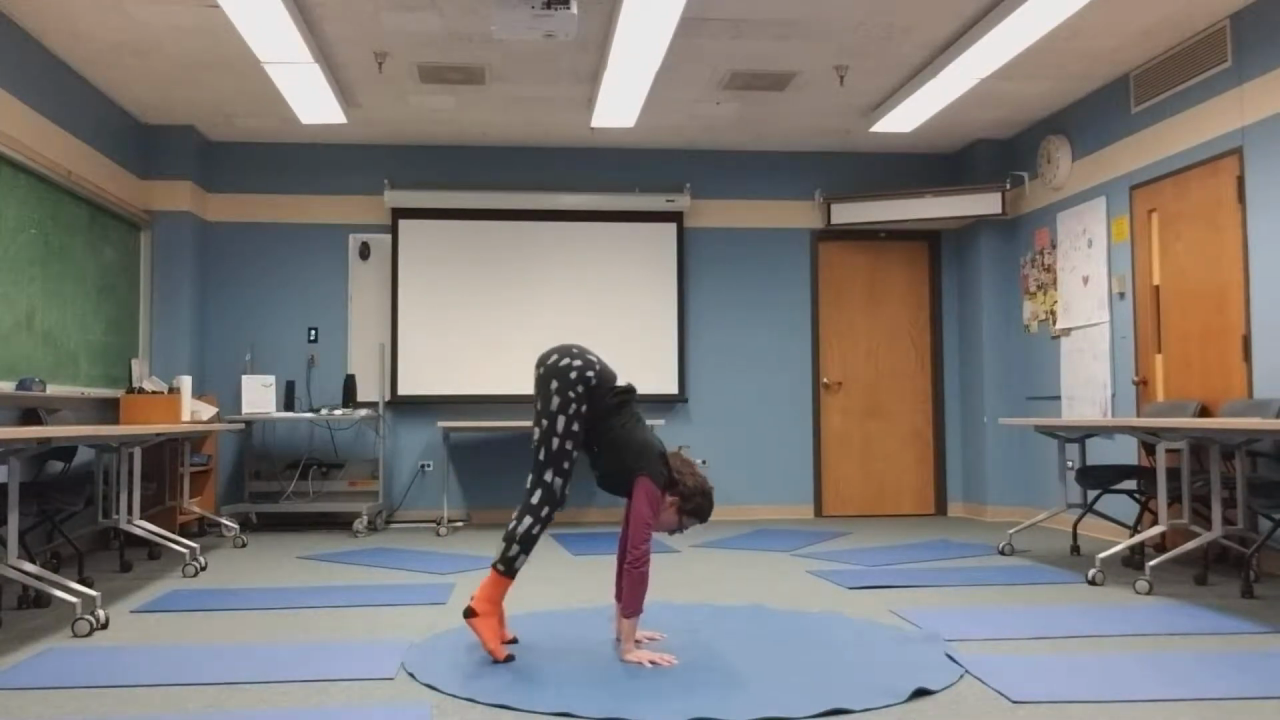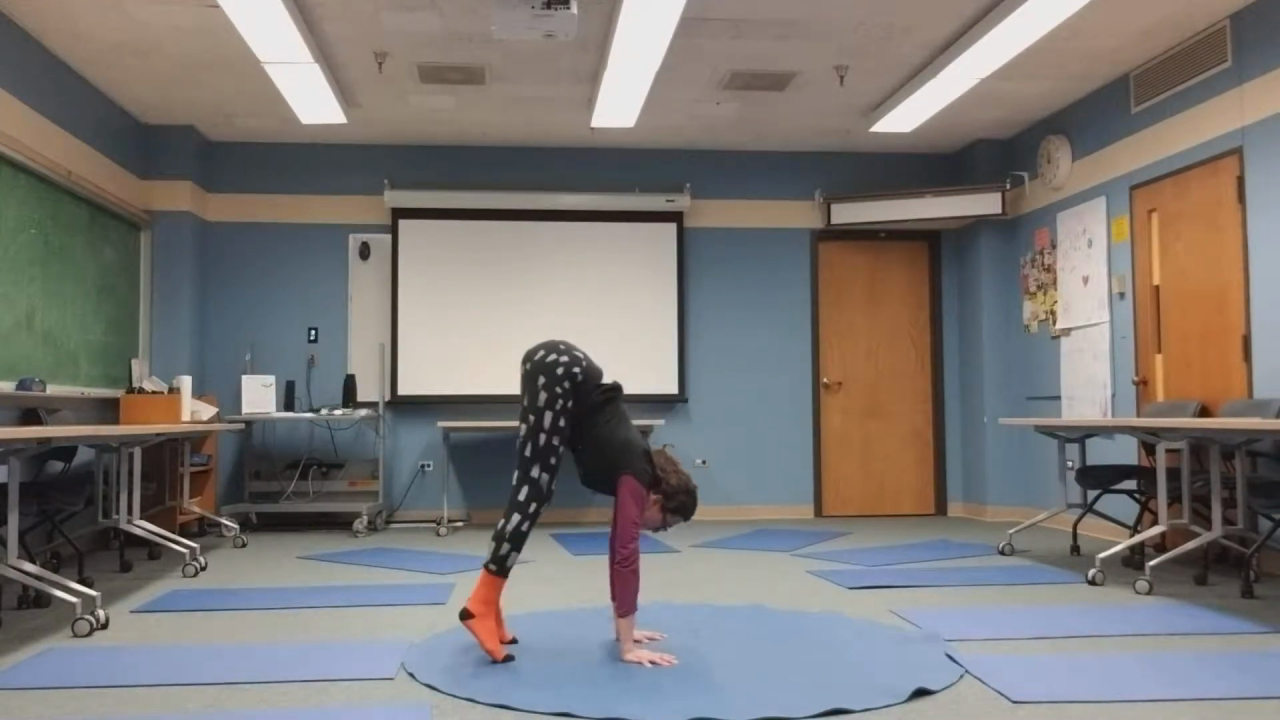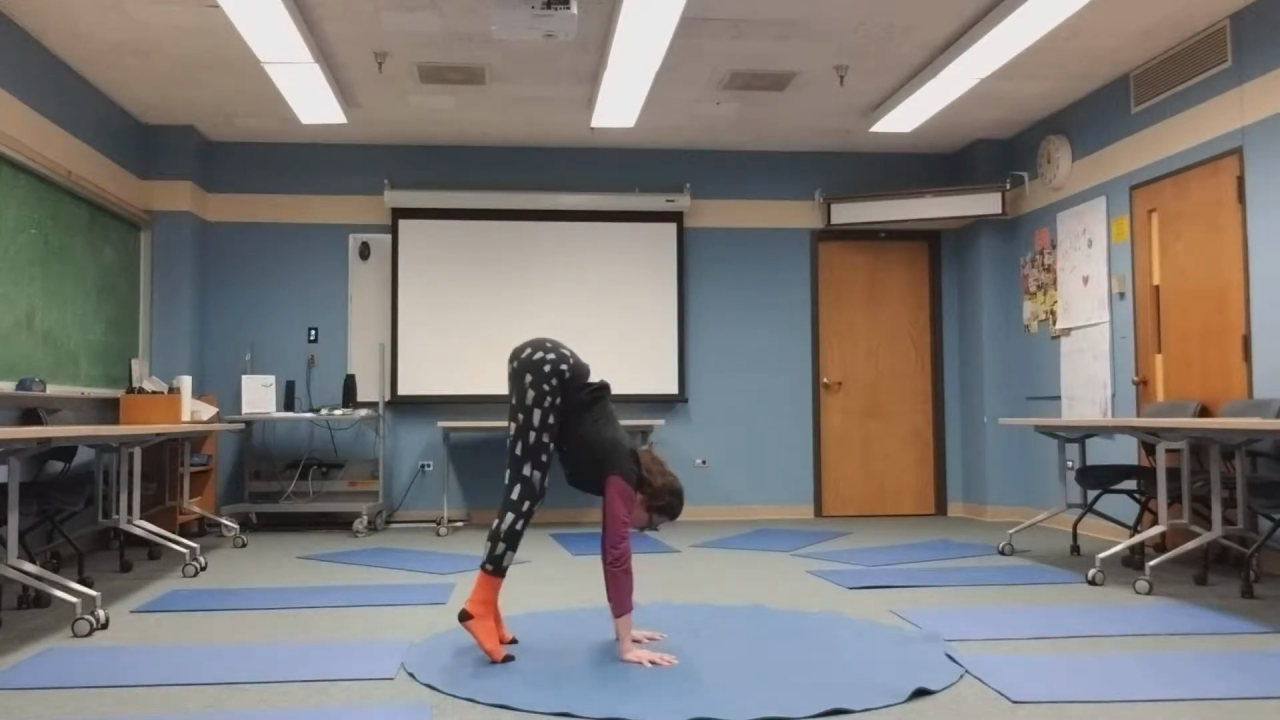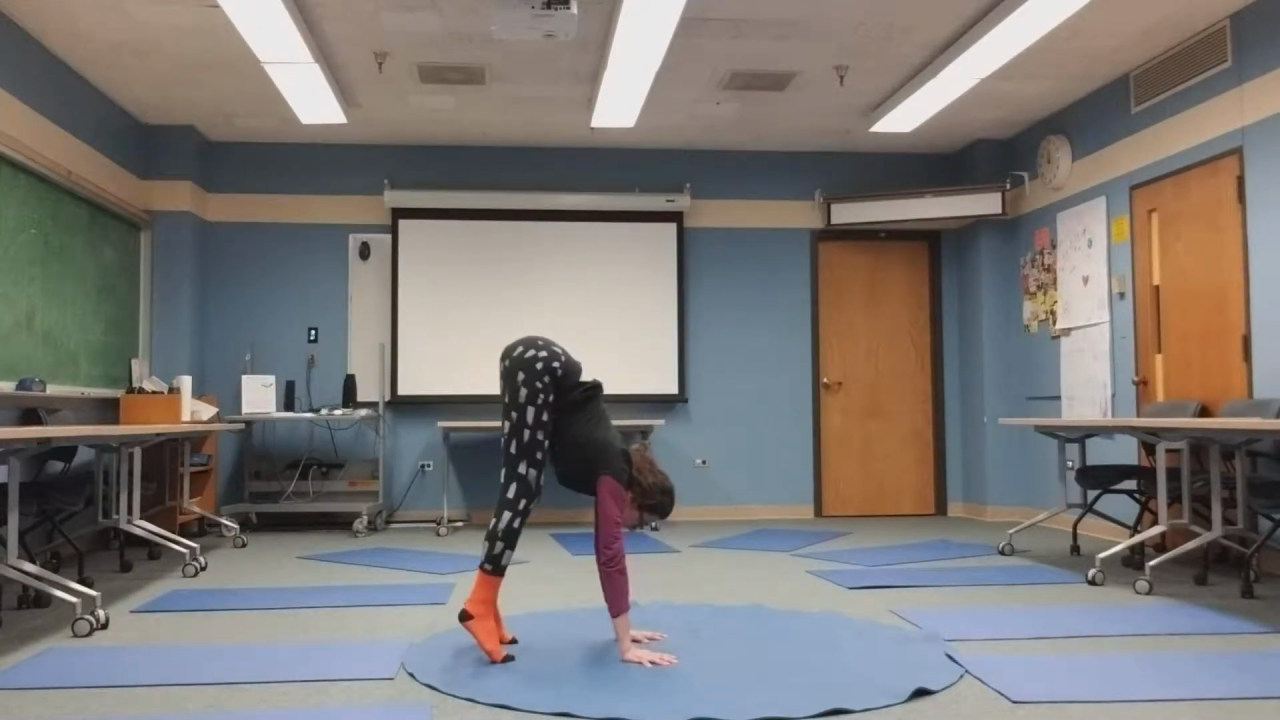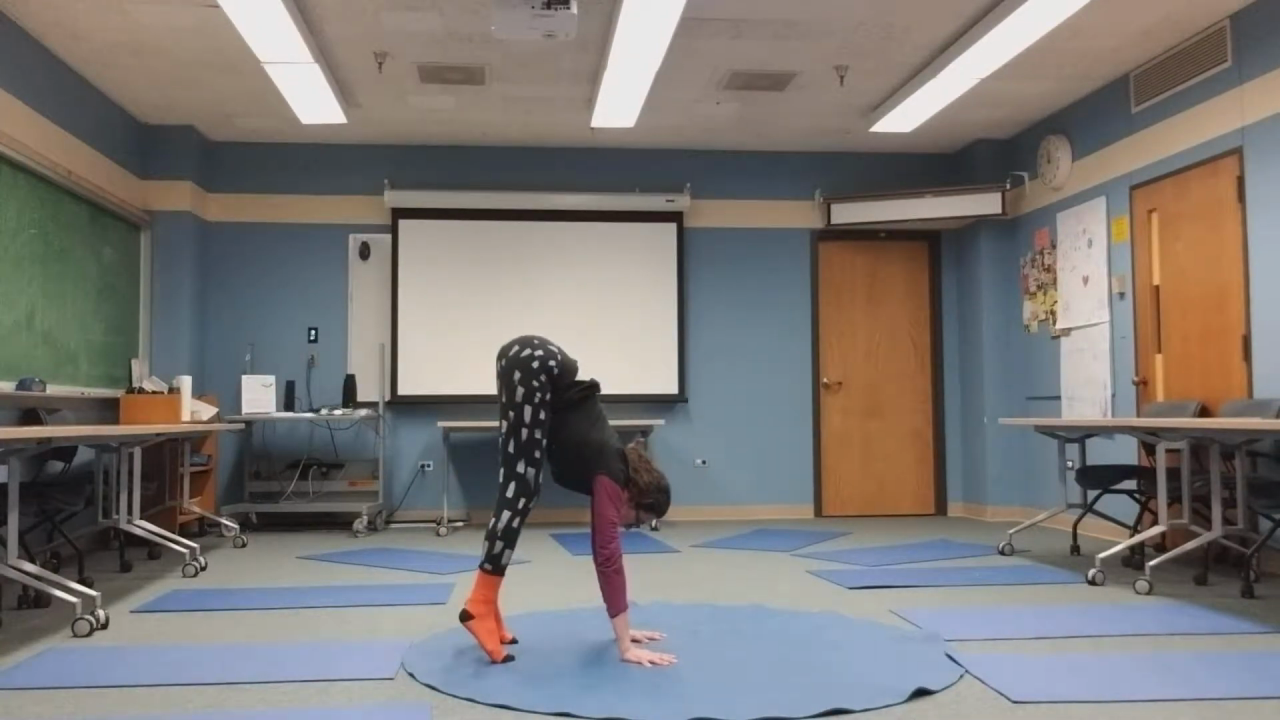
dt=0.1s
person 1, frame 1
left shoulder: (645, 476)
right shoulder: (652, 481)
left elbow: (628, 549)
right elbow: (637, 558)
left wrist: (625, 629)
right wrist: (628, 647)
right hip: (569, 372)
left knee: (548, 497)
right knee: (546, 497)
right ankle: (485, 605)
person 1, frame 2
left shoulder: (630, 471)
right shoulder: (636, 476)
left elbow: (620, 548)
right elbow: (626, 555)
left wrist: (624, 628)
right wrist: (627, 646)
left hip: (561, 371)
right hip: (556, 368)
left knee: (533, 493)
right knee: (532, 495)
right ankle: (482, 606)
person 1, frame 3
left shoulder: (619, 472)
right shoulder: (623, 477)
left elbow: (612, 550)
right elbow: (618, 555)
left wrist: (623, 629)
right wrist: (626, 646)
right hip: (542, 366)
left knee: (526, 492)
right knee: (525, 493)
right ankle: (480, 607)
person 1, frame 4
left shoulder: (610, 468)
right shoulder: (614, 475)
left elbow: (606, 548)
right elbow: (611, 555)
left wrist: (623, 630)
right wrist: (626, 646)
left knee: (521, 493)
right knee: (521, 494)
right ankle: (480, 608)
person 1, frame 5
left shoulder: (608, 469)
right shoulder: (610, 475)
left elbow: (603, 550)
right elbow: (609, 555)
left wrist: (623, 630)
right wrist: (626, 646)
left knee: (520, 493)
right knee: (520, 493)
right ankle: (481, 608)
